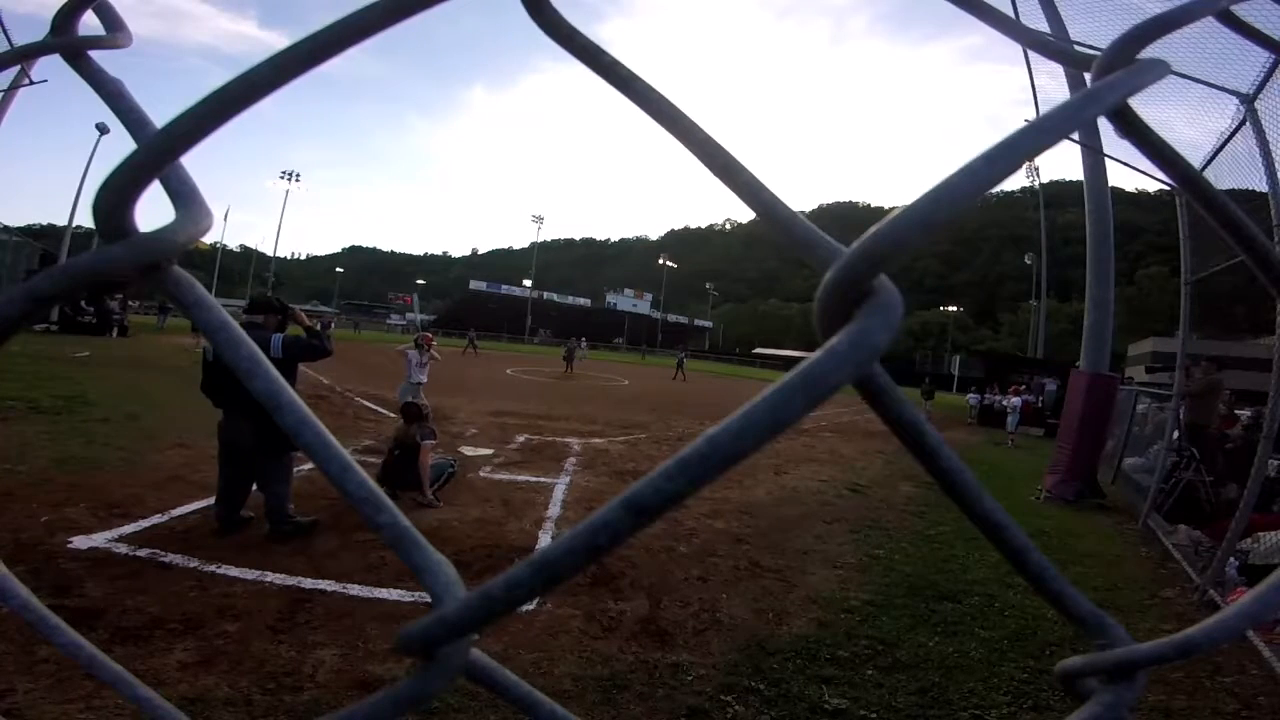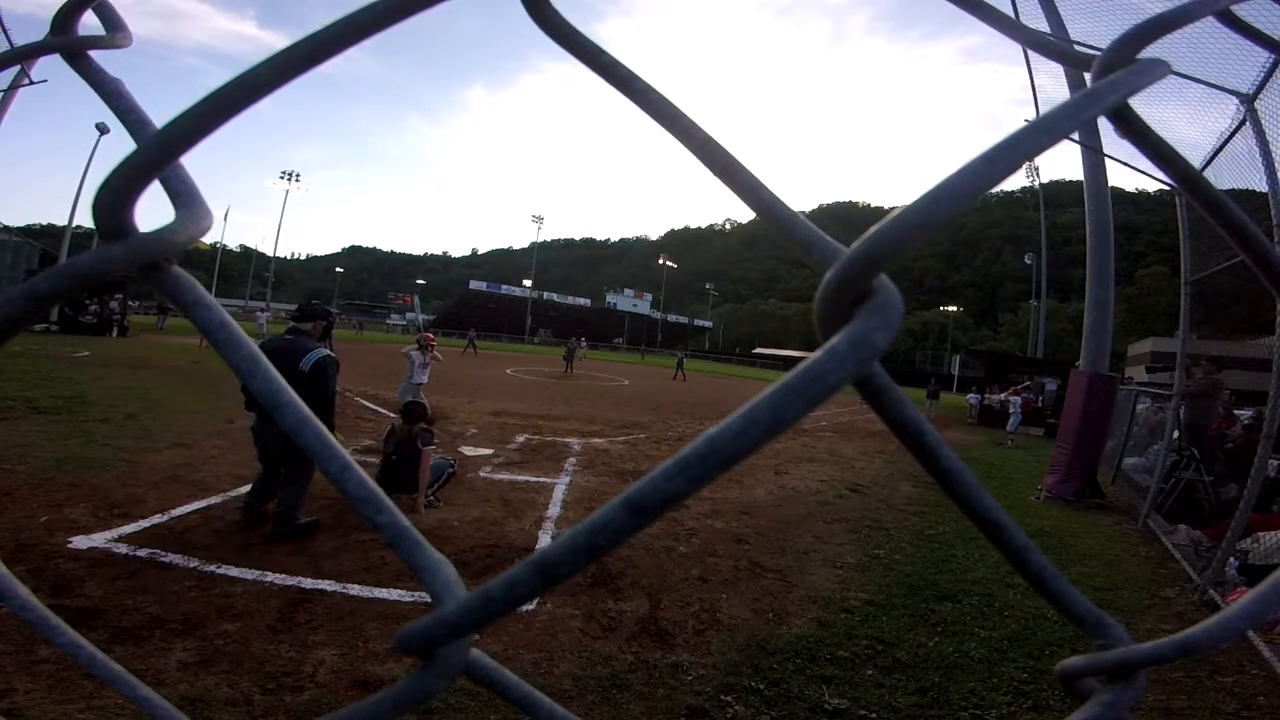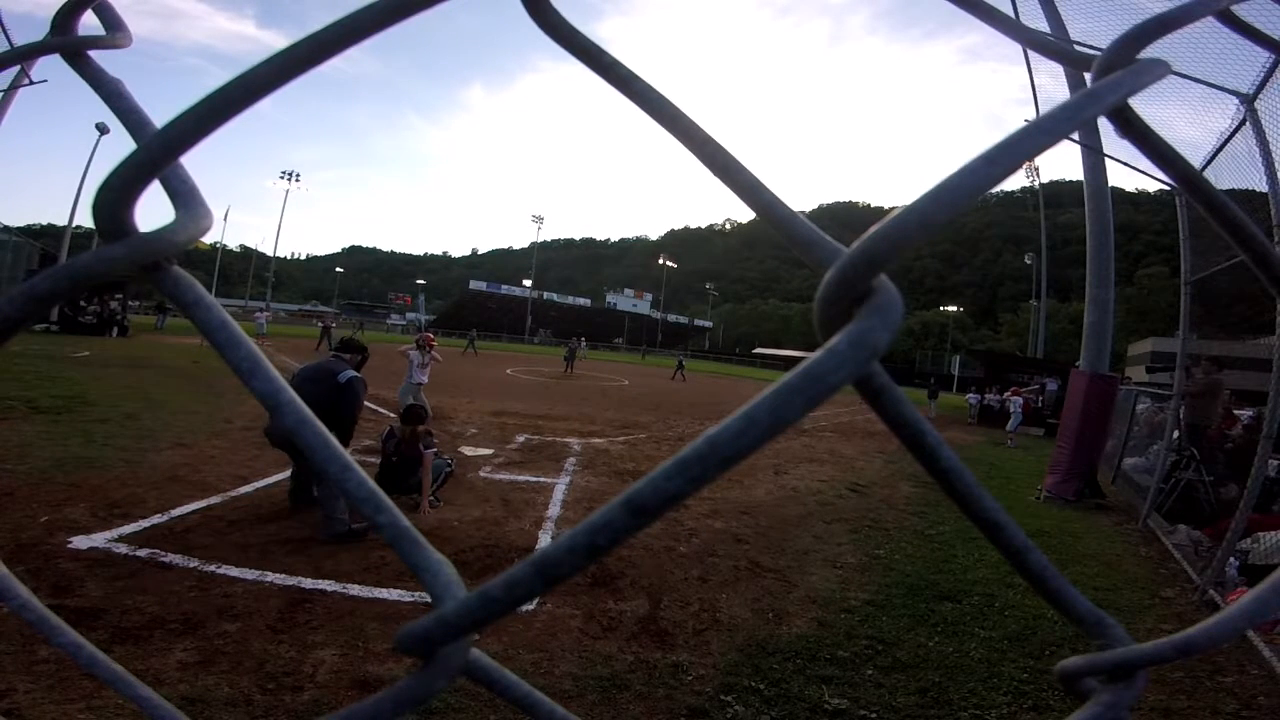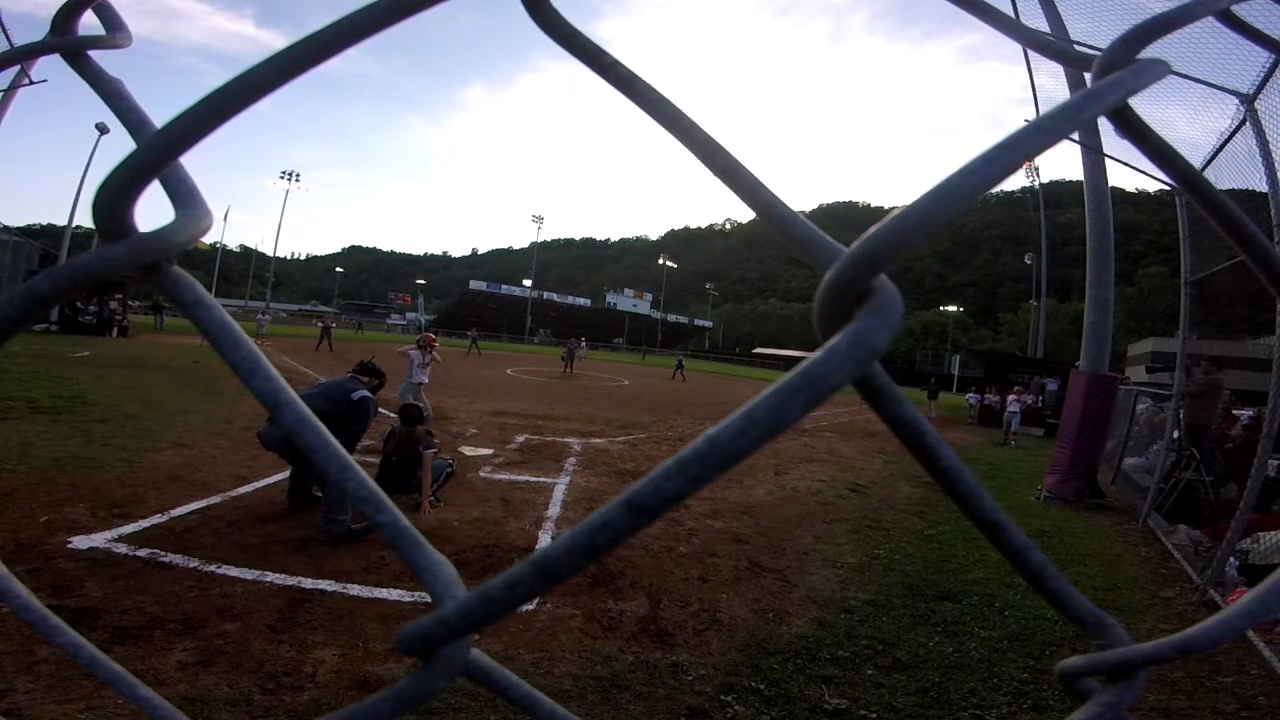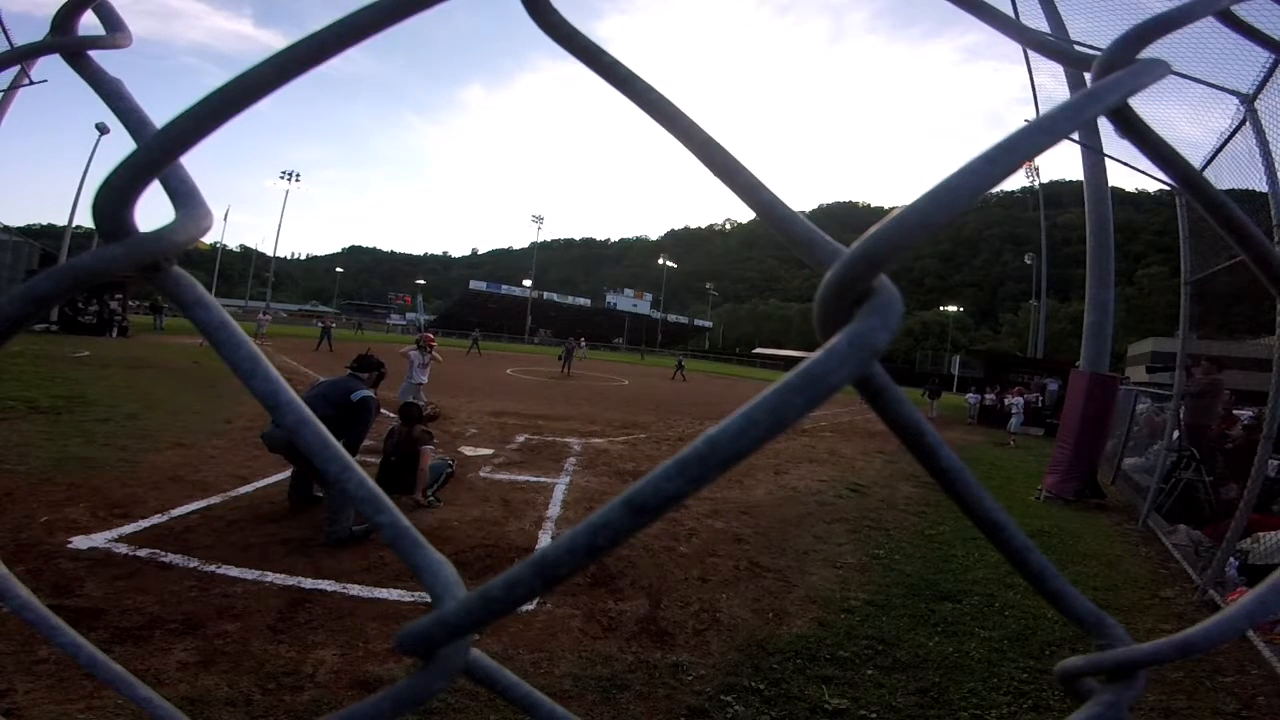
dt=1s
person 1, frame 1
right shoulder: (279, 343)
left elbow: (208, 386)
right elbow: (323, 349)
right wrist: (306, 324)
left hip: (232, 422)
right hip: (269, 426)
left knee: (233, 475)
right knee: (276, 477)
left ankle: (227, 518)
right ankle: (283, 523)
person 1, frame 2
left shoulder: (265, 346)
right shoulder: (319, 356)
left elbow: (248, 386)
right elbow: (324, 400)
right wrist: (329, 430)
left hip: (264, 424)
left knee: (271, 471)
right knee: (296, 476)
left ankle: (252, 513)
right ankle: (284, 523)
person 1, frame 3
left shoulder: (308, 368)
right shoulder: (352, 378)
right elbow: (349, 416)
right wrist: (342, 442)
left hip: (277, 425)
left knee: (306, 459)
left ankle: (301, 496)
right ankle: (338, 527)
person 1, frame 4
left shoulder: (328, 384)
right shoulder: (364, 400)
right elbow: (350, 439)
left hip: (271, 430)
left knee: (307, 458)
left ankle: (300, 498)
right ankle: (338, 530)
person 1, frame 5
left shoulder: (328, 383)
right shoulder: (366, 398)
right elbow: (353, 440)
left hip: (275, 432)
left knee: (309, 459)
left ankle: (300, 497)
right ankle: (338, 532)
